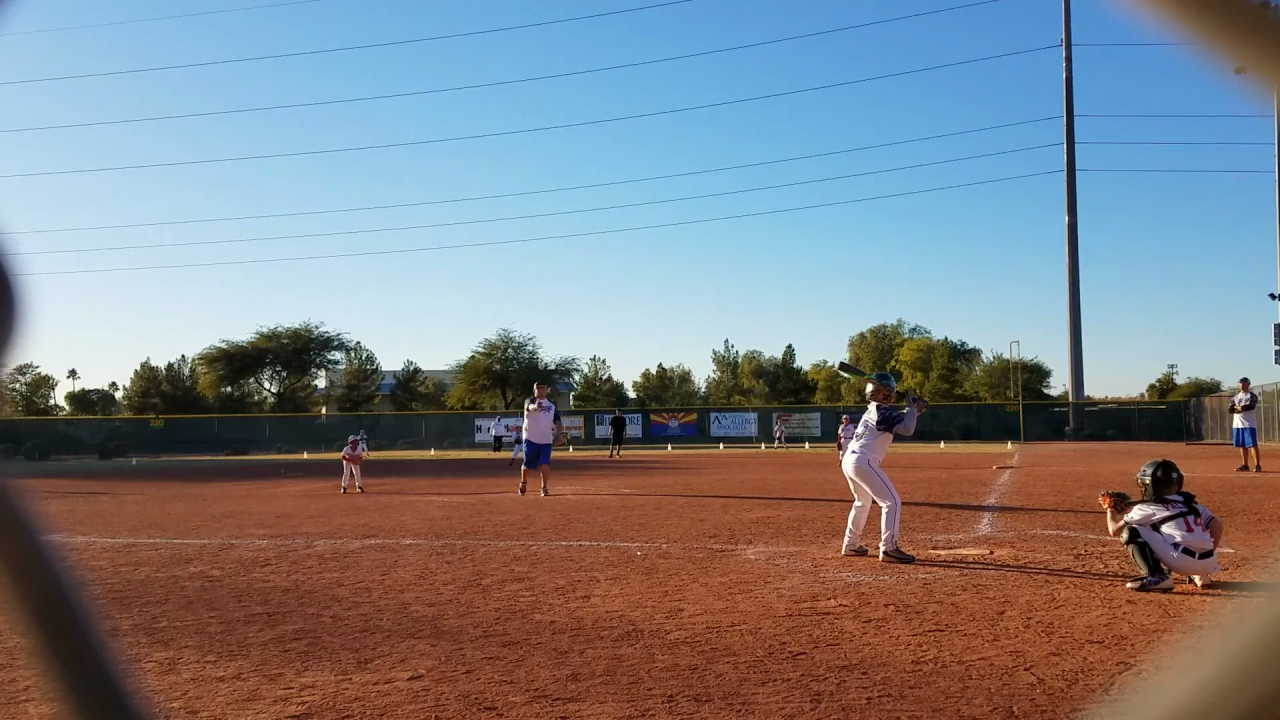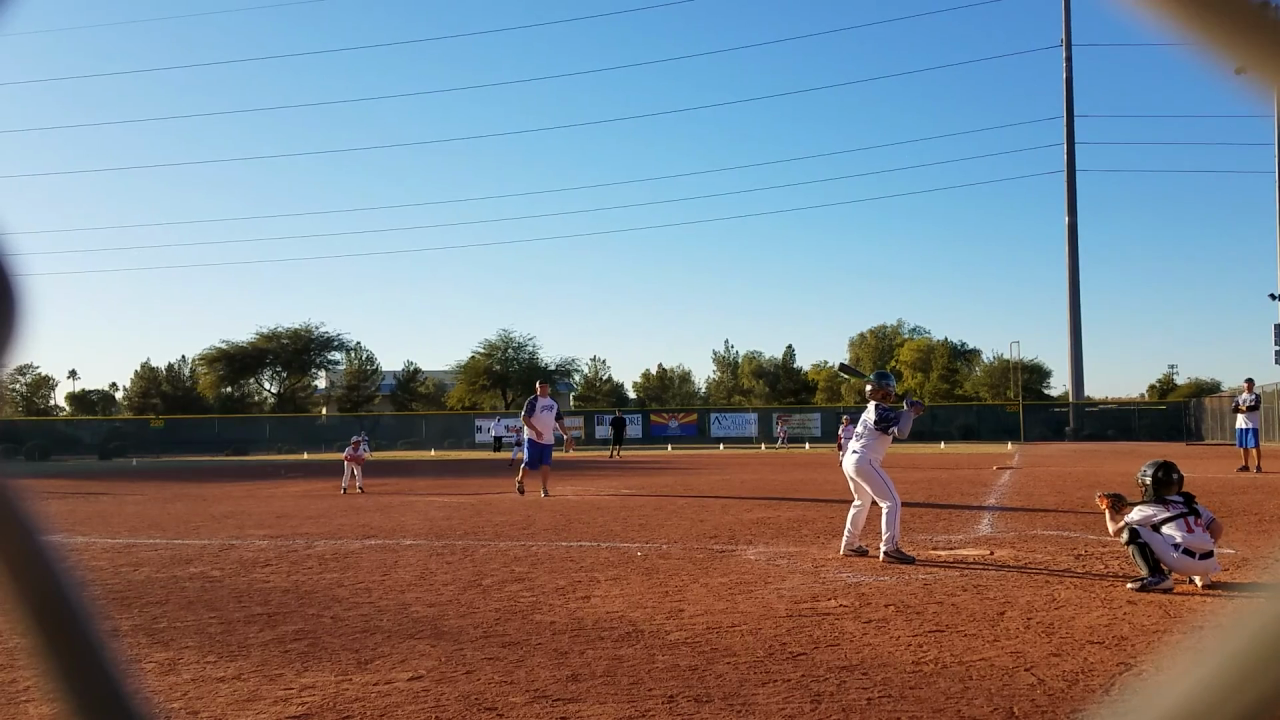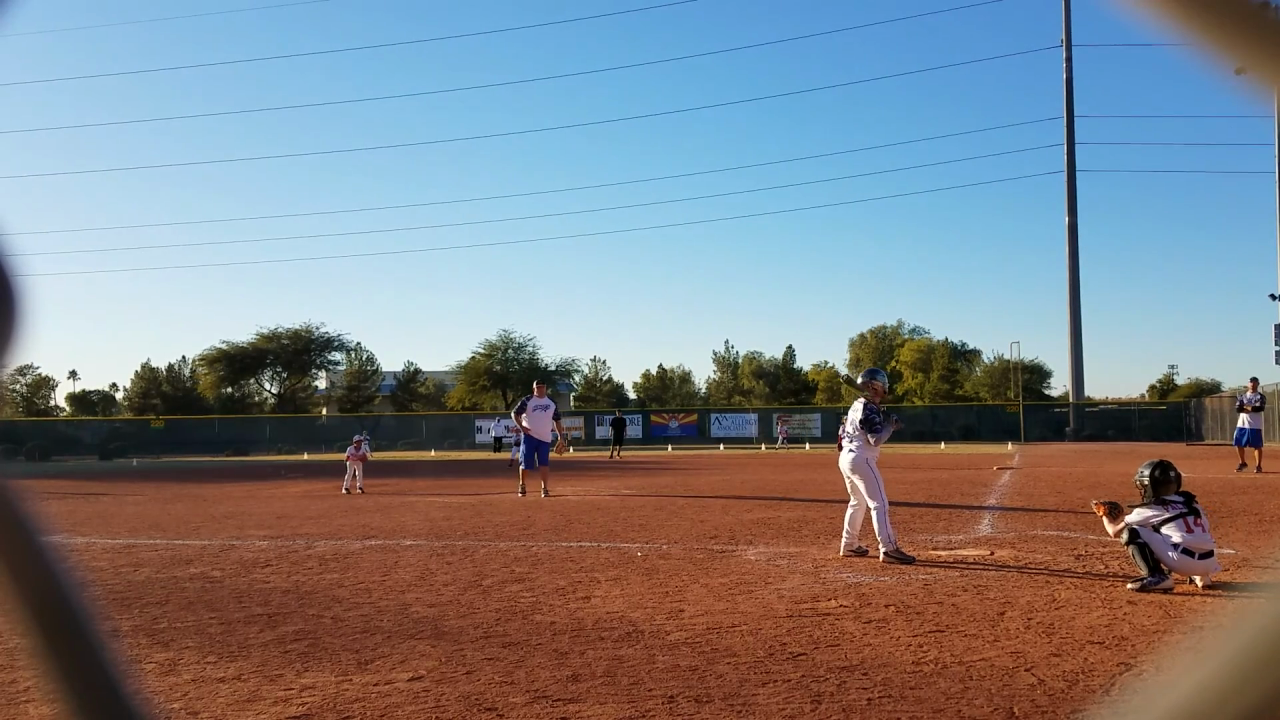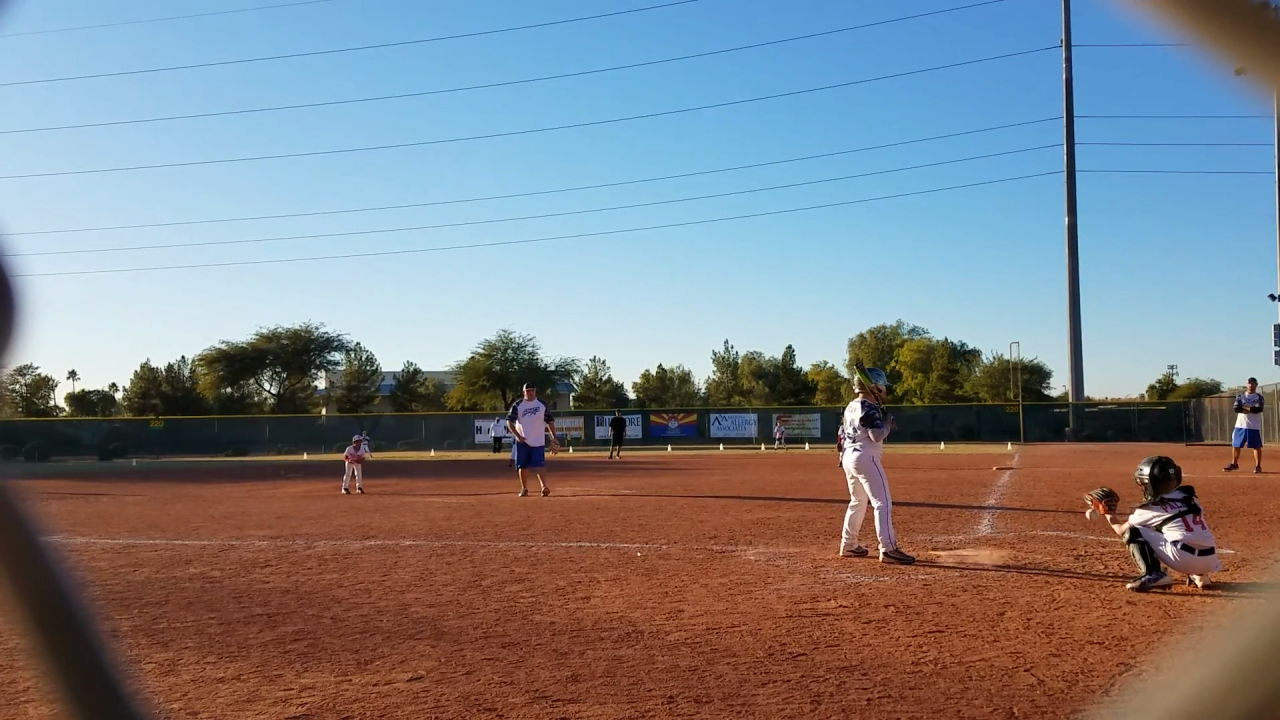
dt=0.3s
person 1, frame 1
left shoulder: (873, 410)
right shoulder: (883, 412)
left elbow: (899, 419)
right elbow: (907, 429)
left wrist: (915, 409)
right wrist: (913, 409)
left hip: (849, 460)
right hip: (863, 462)
left knee: (862, 503)
right knee: (891, 502)
left ankle: (851, 544)
right ankle: (889, 549)
person 1, frame 2
left shoulder: (873, 409)
right shoulder: (881, 412)
left elbow: (896, 418)
right elbow: (902, 432)
left wrist: (911, 412)
right wrist: (910, 411)
left hip: (850, 459)
right hip: (864, 462)
left knee: (861, 502)
right knee: (891, 502)
left ankle: (849, 544)
right ankle: (889, 549)
person 1, frame 3
left shoulder: (856, 406)
right shoulder: (870, 410)
right elbow: (876, 440)
left wrist: (886, 424)
right wrist: (890, 426)
left hip: (846, 457)
right hip: (861, 460)
left knee: (857, 502)
right knee: (878, 503)
left ankle: (849, 544)
right ankle: (888, 549)
person 1, frame 4
left shoulder: (851, 407)
right shoulder: (869, 408)
right elbow: (877, 435)
left wrist: (882, 422)
right wrist: (887, 423)
left hip: (849, 457)
right hip: (865, 458)
left knee: (857, 502)
right knee: (882, 503)
left ankle: (848, 545)
right ankle: (888, 549)
